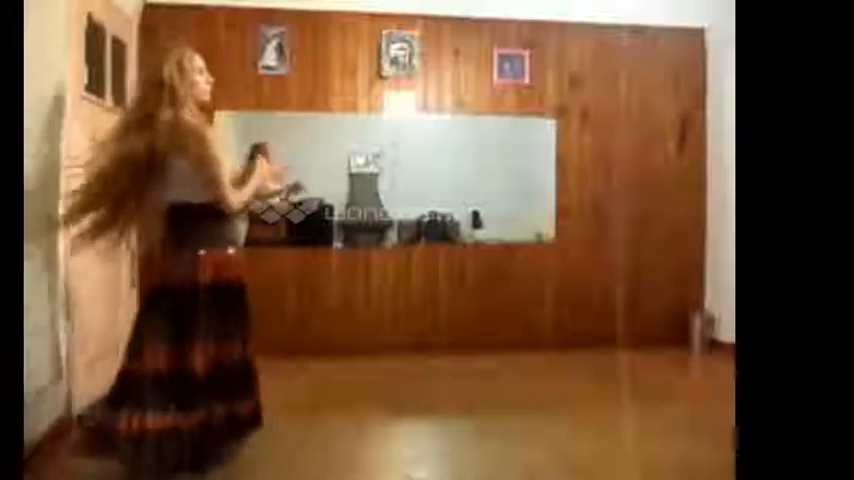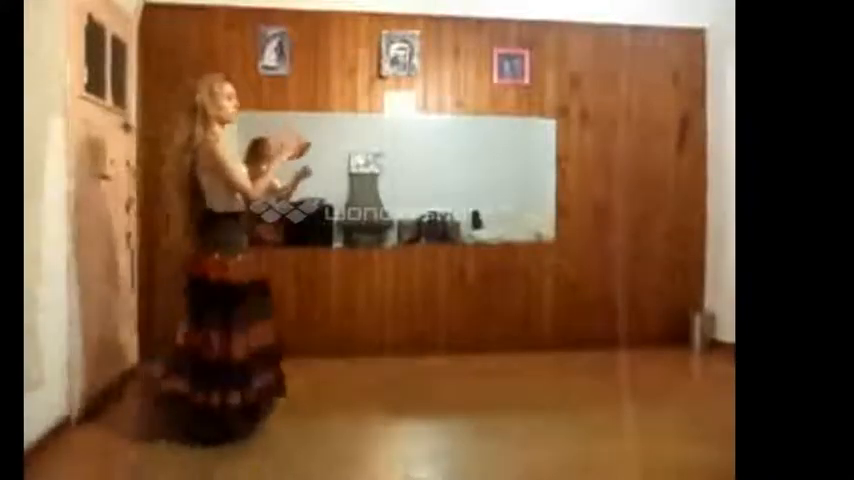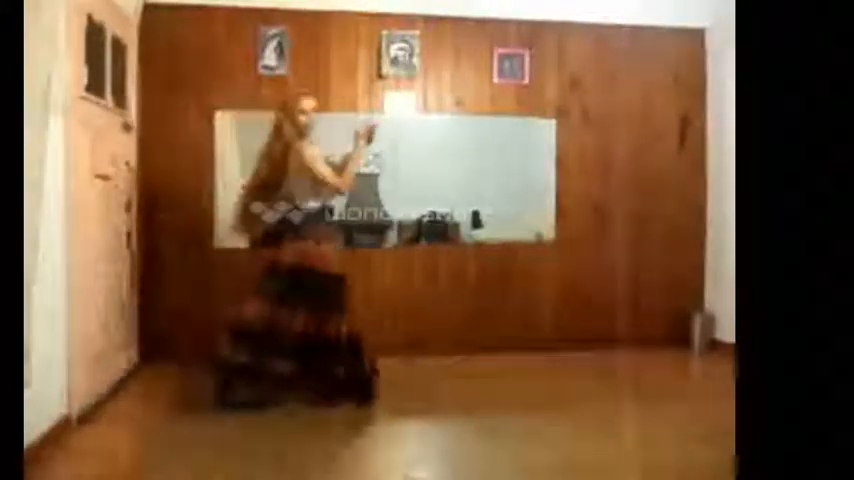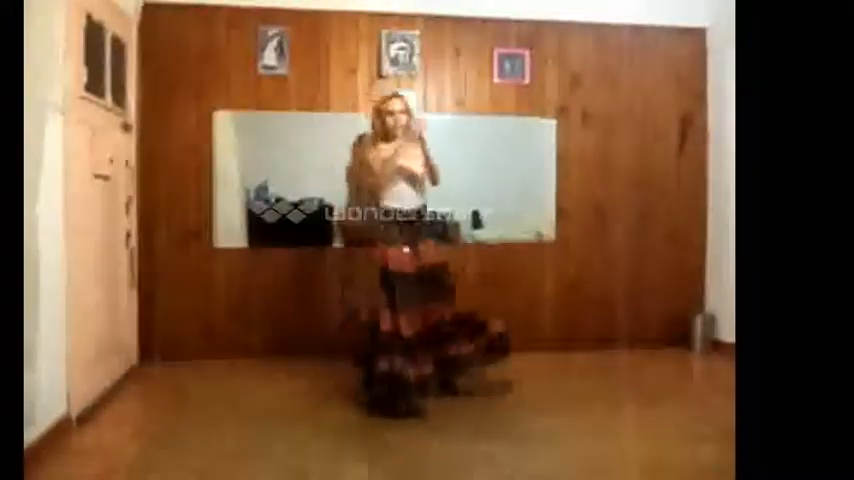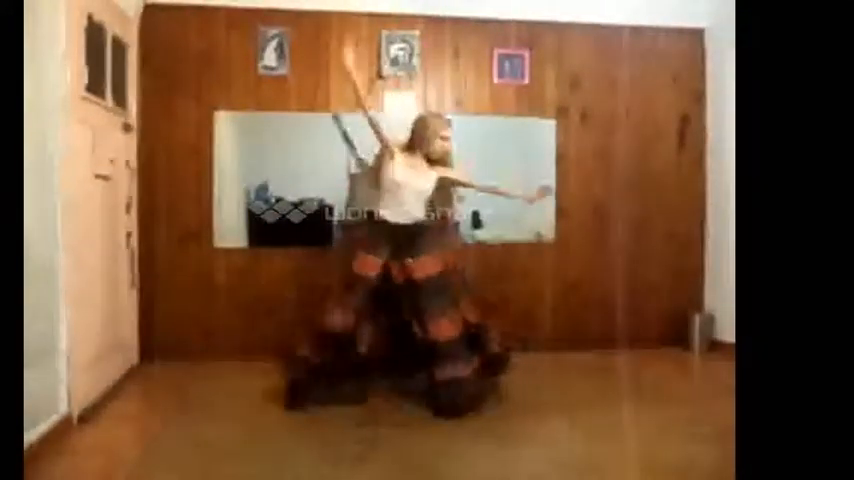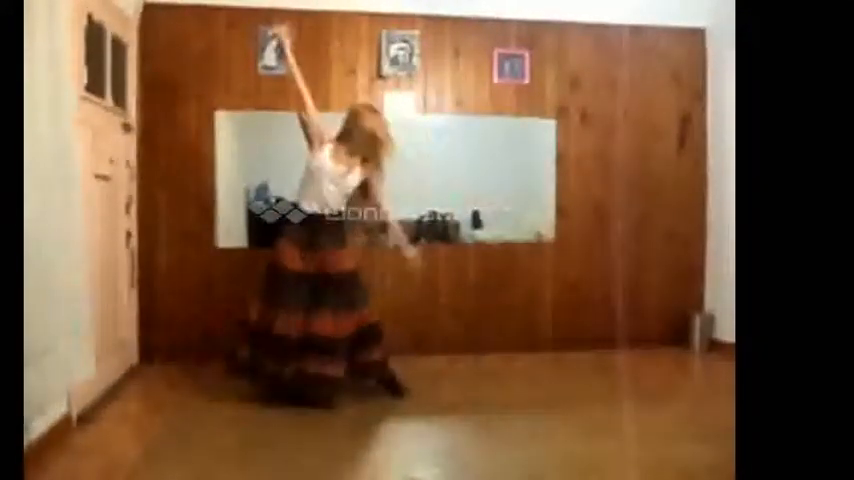
dt=0.7s
person 1, frame 1
left shoulder: (165, 128)
right shoulder: (193, 127)
right elbow: (229, 201)
right wrist: (260, 176)
left hip: (181, 244)
right hip: (211, 245)
left knee: (177, 342)
right knee: (210, 344)
left ankle: (167, 441)
right ankle: (197, 440)
person 1, frame 2
left shoulder: (209, 142)
right shoulder: (211, 143)
left elbow: (243, 189)
right elbow: (251, 193)
left wrist: (281, 159)
right wrist: (280, 157)
left hip: (223, 239)
right hip: (224, 242)
left knee: (230, 328)
right knee: (223, 330)
left ankle: (223, 410)
right ankle: (214, 416)
person 1, frame 3
left shoulder: (289, 149)
right shoulder: (303, 149)
left elbow: (337, 173)
right elbow: (340, 185)
left wrist: (358, 146)
right wrist: (360, 148)
left hip: (305, 225)
right hip: (311, 230)
person 1, frame 4
left shoulder: (414, 147)
right shoulder: (373, 151)
left elbow: (433, 180)
right elbow: (378, 183)
left wrist: (423, 149)
right wrist: (400, 149)
left hip: (419, 225)
right hip: (391, 229)
left knee: (434, 295)
right knee: (398, 304)
left ankle: (435, 373)
right ankle: (393, 389)
person 1, frame 5
left shoulder: (438, 171)
right shoulder: (393, 152)
left elbow: (478, 185)
right elbow: (368, 111)
left wrist: (524, 197)
right wrist: (351, 71)
left hip: (417, 240)
right hip: (381, 236)
left knee: (437, 308)
right knee: (354, 301)
left ankle: (454, 383)
right ankle: (322, 379)
person 1, frame 6
left shoulder: (367, 165)
right shoulder: (322, 143)
left elbow: (380, 205)
right elbow: (304, 96)
left wrist: (403, 242)
right wrist: (287, 51)
left hip: (334, 235)
right hip: (300, 229)
left knee: (342, 308)
right knee: (290, 306)
left ankle: (323, 381)
right ankle: (287, 381)
